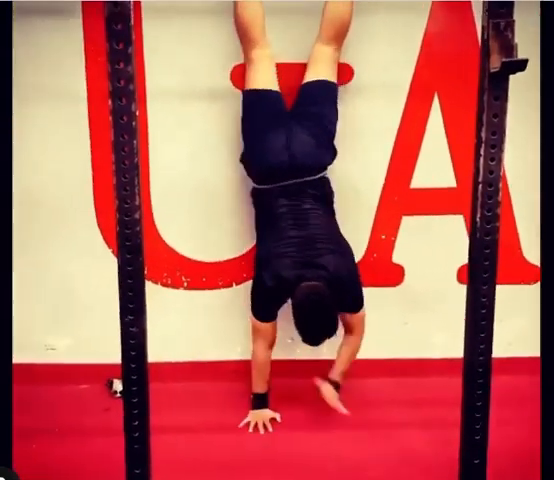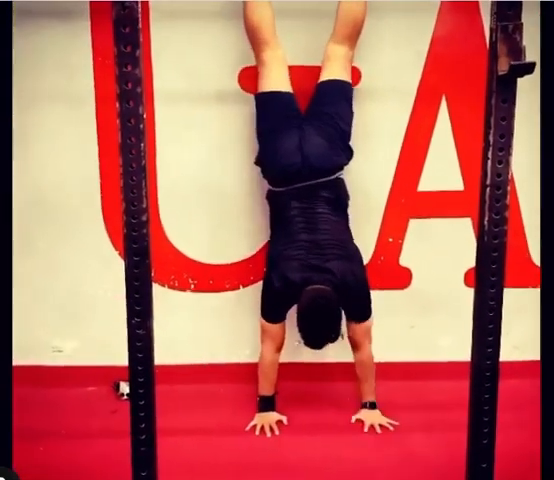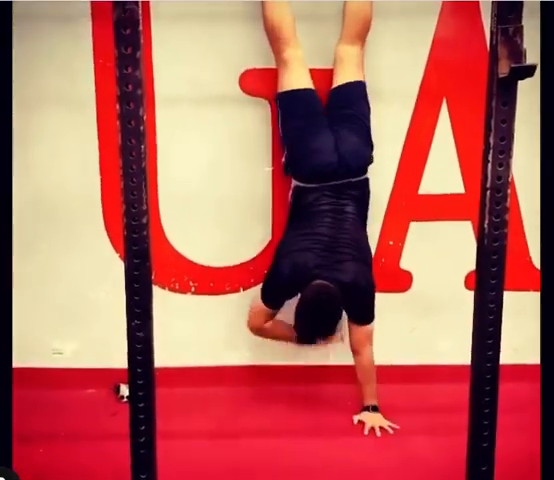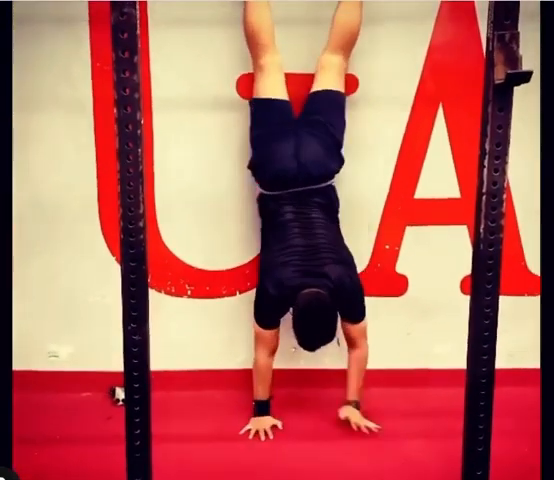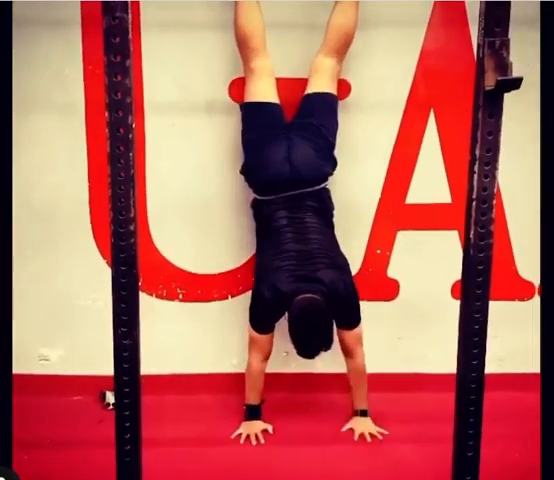
dt=0.3s
person 1, frame 1
left shoulder: (342, 271)
right shoulder: (271, 278)
right elbow: (262, 345)
left wrist: (333, 381)
right wrist: (258, 404)
left hip: (307, 155)
right hip: (271, 160)
left knee: (326, 46)
right knee: (258, 50)
person 1, frame 2
left shoulder: (351, 275)
right shoulder: (280, 279)
left elbow: (363, 346)
right elbow: (270, 348)
left wrist: (369, 404)
right wrist: (265, 406)
left hip: (320, 159)
right hip: (286, 162)
left knee: (338, 49)
right knee: (269, 53)
person 1, frame 3
left shoulder: (357, 280)
right shoulder: (287, 268)
left elbow: (362, 350)
right elbow: (261, 322)
left wrist: (372, 406)
right wrist: (305, 335)
left hip: (348, 161)
right hip: (313, 162)
left knee: (349, 51)
right knee: (289, 54)
person 1, frame 4
left shoulder: (345, 282)
right shoulder: (274, 285)
left elbow: (358, 344)
right elbow: (264, 352)
left wrist: (353, 403)
right wrist: (260, 411)
left hip: (314, 164)
right hip: (279, 168)
left knee: (332, 59)
right knee: (268, 61)
person 1, frame 5
left shoulder: (340, 285)
right shoulder: (269, 291)
left elbow: (354, 355)
right elbow: (257, 358)
left wrist: (362, 413)
right wrist: (252, 415)
left hip: (307, 171)
right hip: (270, 174)
left knee: (326, 63)
right knee: (257, 64)
